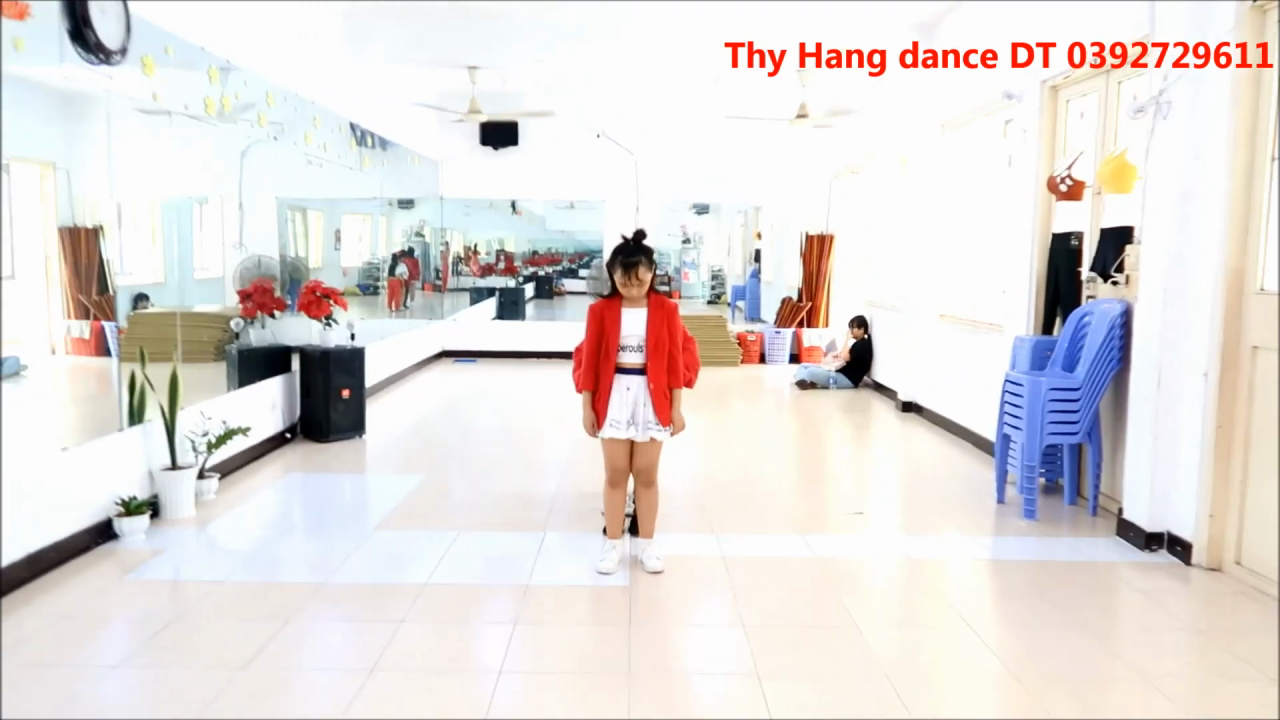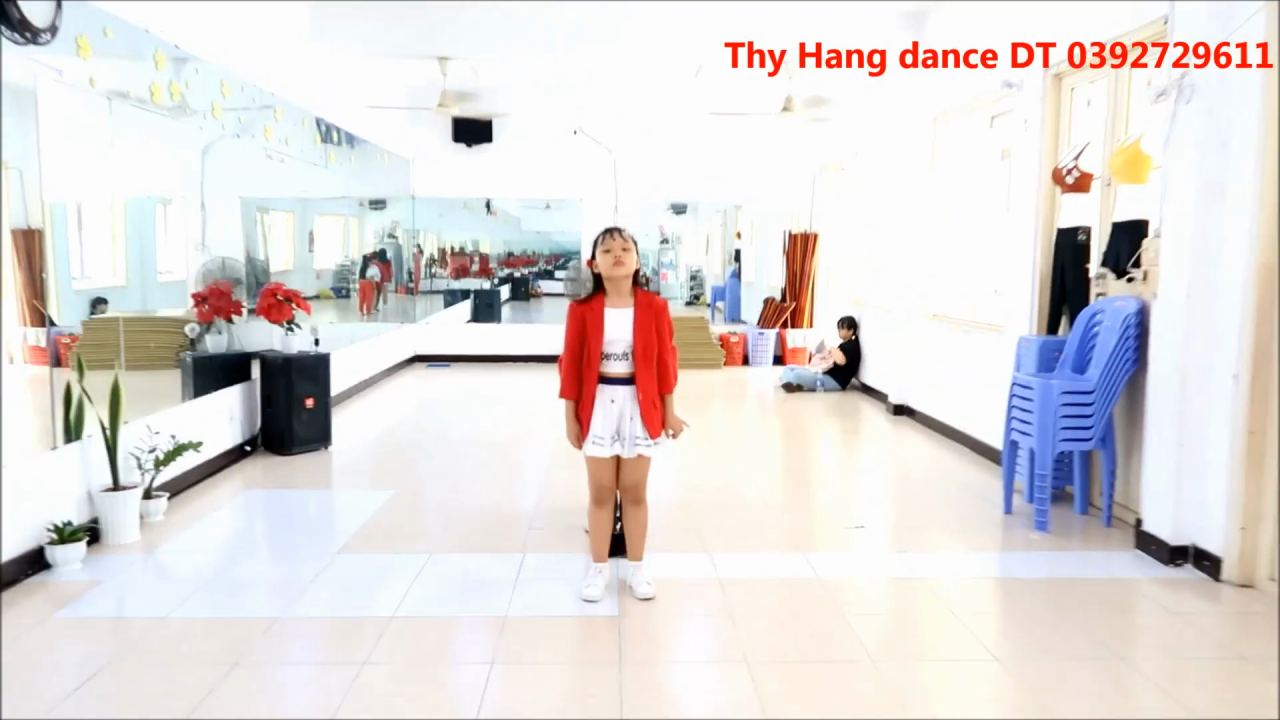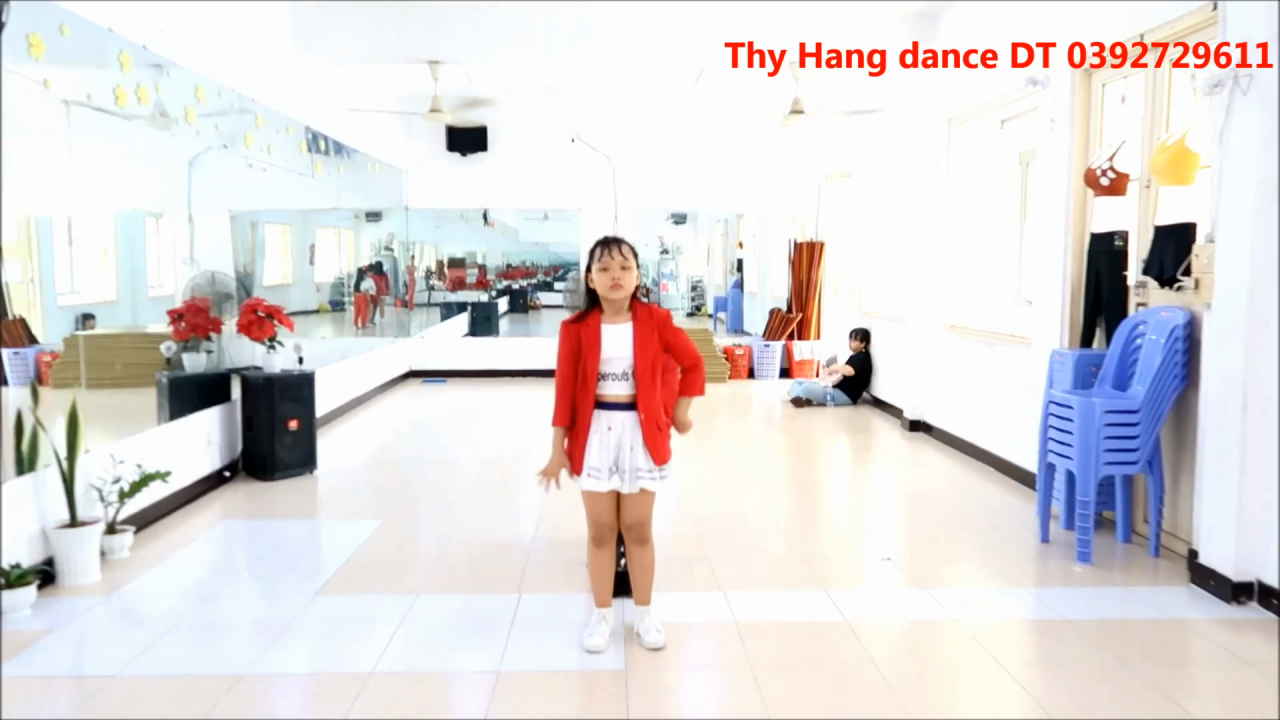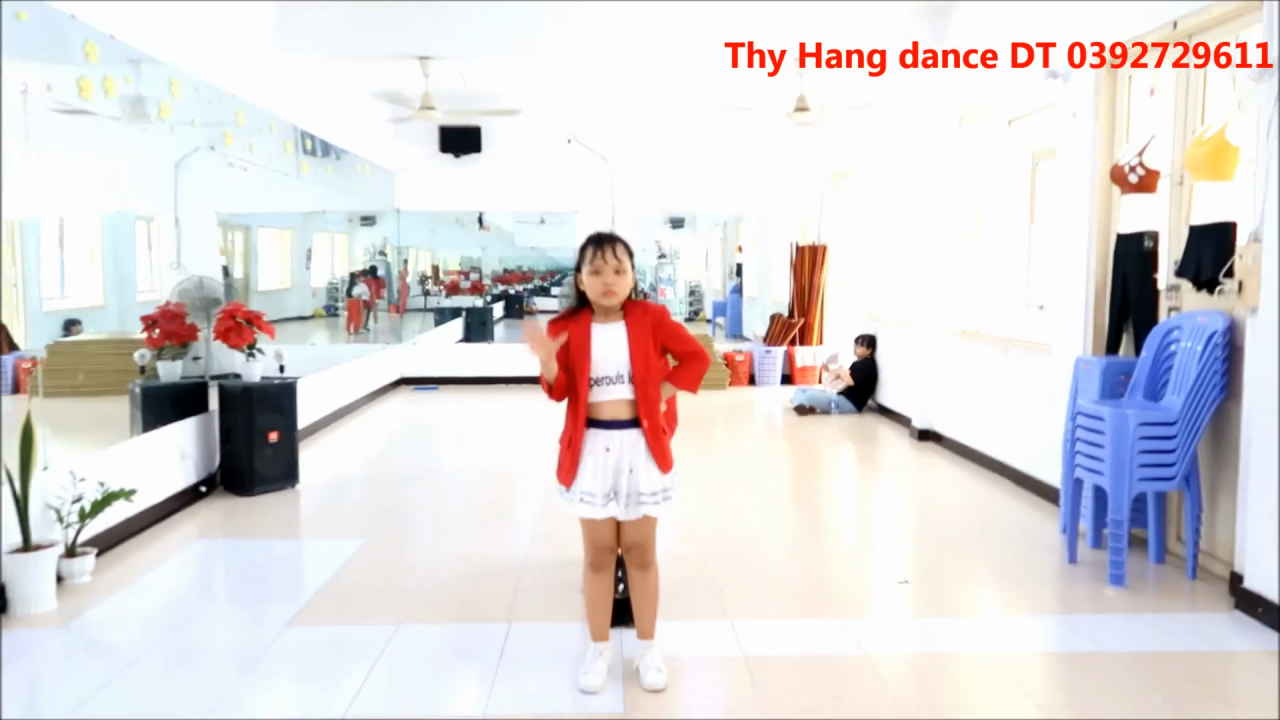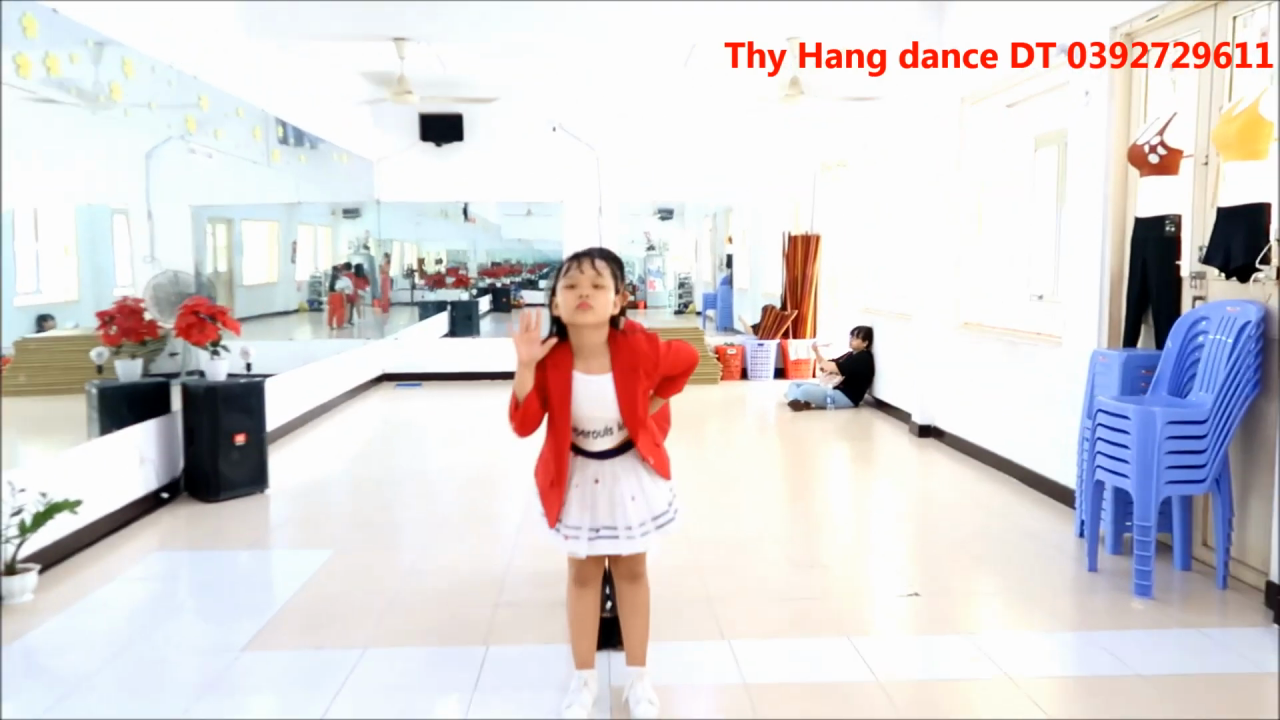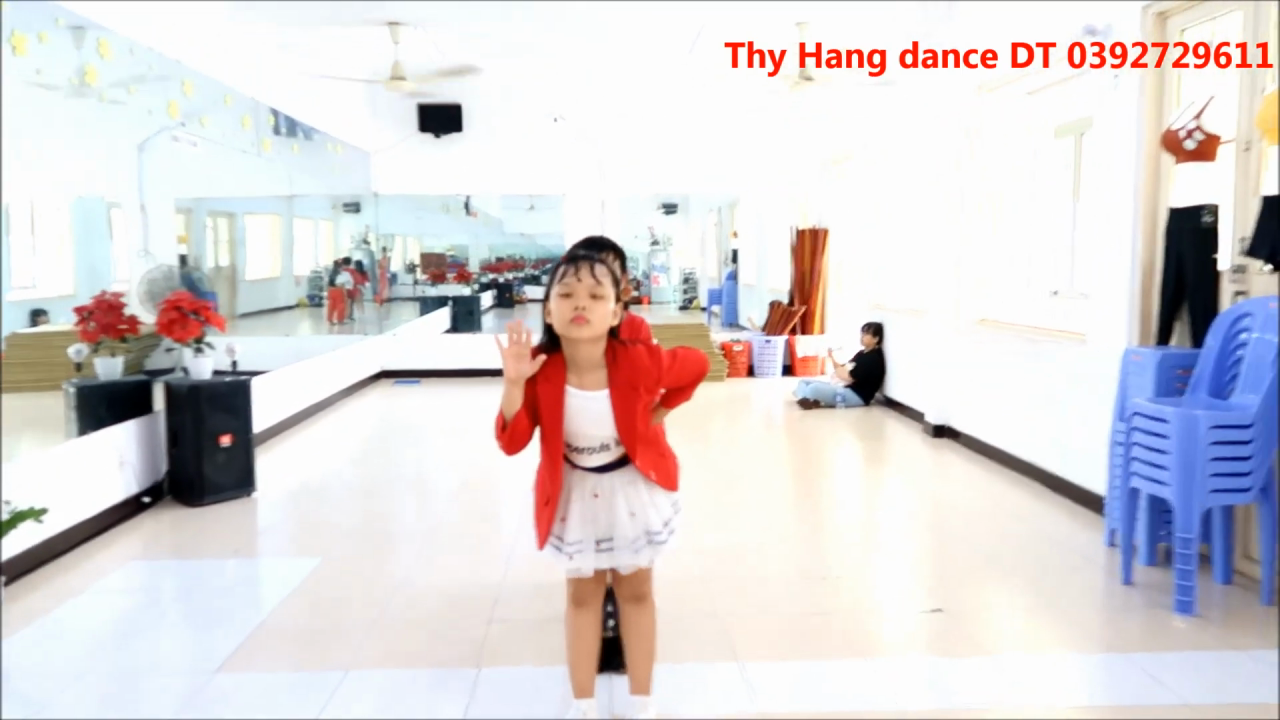
dt=0.3s
person 1, frame 1
left shoulder: (666, 309)
right shoulder: (601, 310)
left elbow: (677, 359)
right elbow: (589, 360)
left wrist: (676, 407)
right wrist: (587, 407)
left hip: (651, 396)
right hip: (614, 396)
left knee: (646, 475)
right knee: (615, 474)
person 1, frame 2
left shoulder: (654, 307)
right shoulder: (582, 310)
left elbow: (665, 361)
right elbow: (571, 364)
left wrist: (668, 411)
right wrist: (570, 416)
left hip: (639, 406)
right hip: (598, 405)
left knee: (634, 492)
right knee: (601, 492)
left ankle: (636, 567)
right ankle: (599, 567)
person 1, frame 3
left shoulder: (655, 321)
right shoulder: (576, 328)
left elbow: (691, 362)
right elbow: (565, 388)
left wrist: (680, 408)
right wrist: (558, 447)
left hip: (641, 433)
right hip: (595, 434)
left knee: (638, 529)
right knee: (601, 530)
left ankle: (644, 613)
right ankle: (602, 614)
person 1, frame 4
left shoulder: (650, 318)
right shoulder: (567, 327)
left elbow: (697, 357)
right elbow: (556, 390)
left wrist: (663, 393)
right wrist: (547, 357)
left hip: (640, 448)
right hip: (591, 450)
left knee: (640, 552)
right knee: (598, 553)
left ankle: (647, 648)
right ankle: (598, 649)
person 1, frame 5
left shoulder: (640, 350)
right shoulder: (548, 360)
left elbow: (687, 358)
right elbow: (523, 426)
left wrist: (653, 406)
right wrist: (525, 367)
left hip: (631, 470)
right hip: (576, 474)
left knee: (631, 571)
right knee: (583, 573)
left ankle: (638, 676)
right ankle: (584, 678)
person 1, frame 6
left shoulder: (640, 362)
right shoulder: (540, 370)
left elbow: (696, 365)
right elbow: (511, 442)
left wrist: (658, 413)
right wrist: (513, 382)
left hip: (634, 483)
right hip: (575, 489)
left knee: (636, 590)
right knee: (582, 592)
